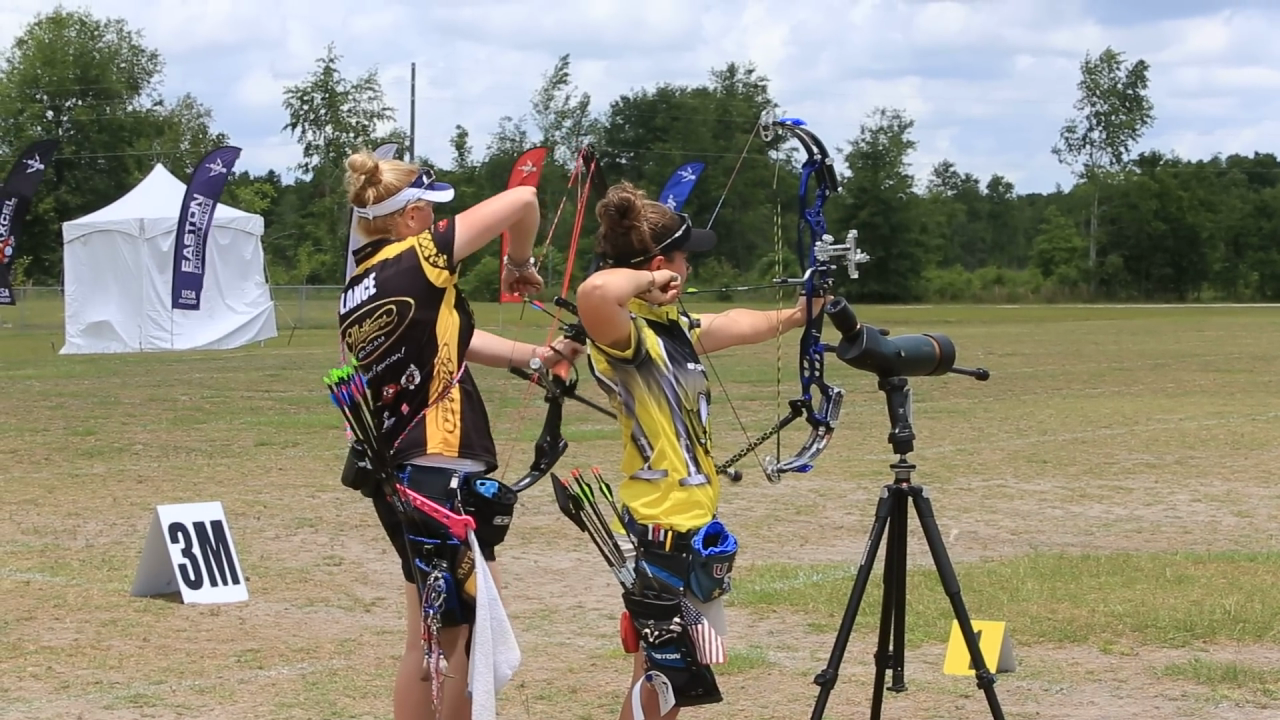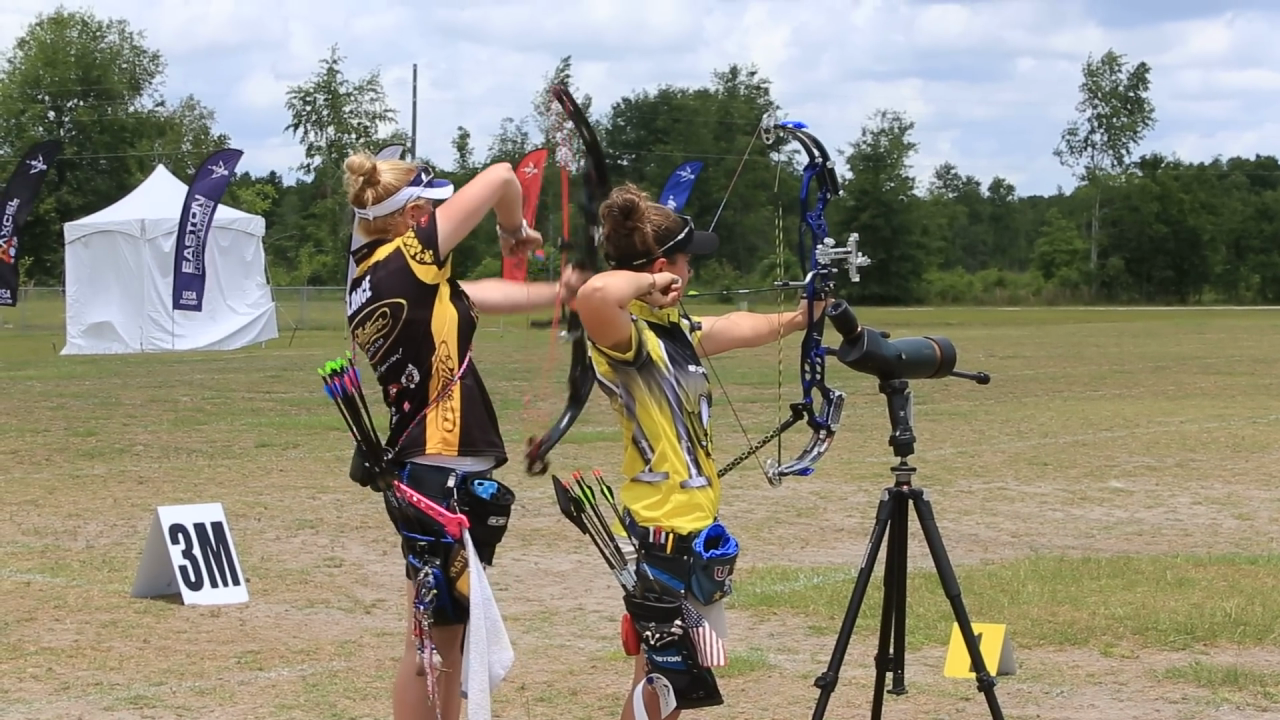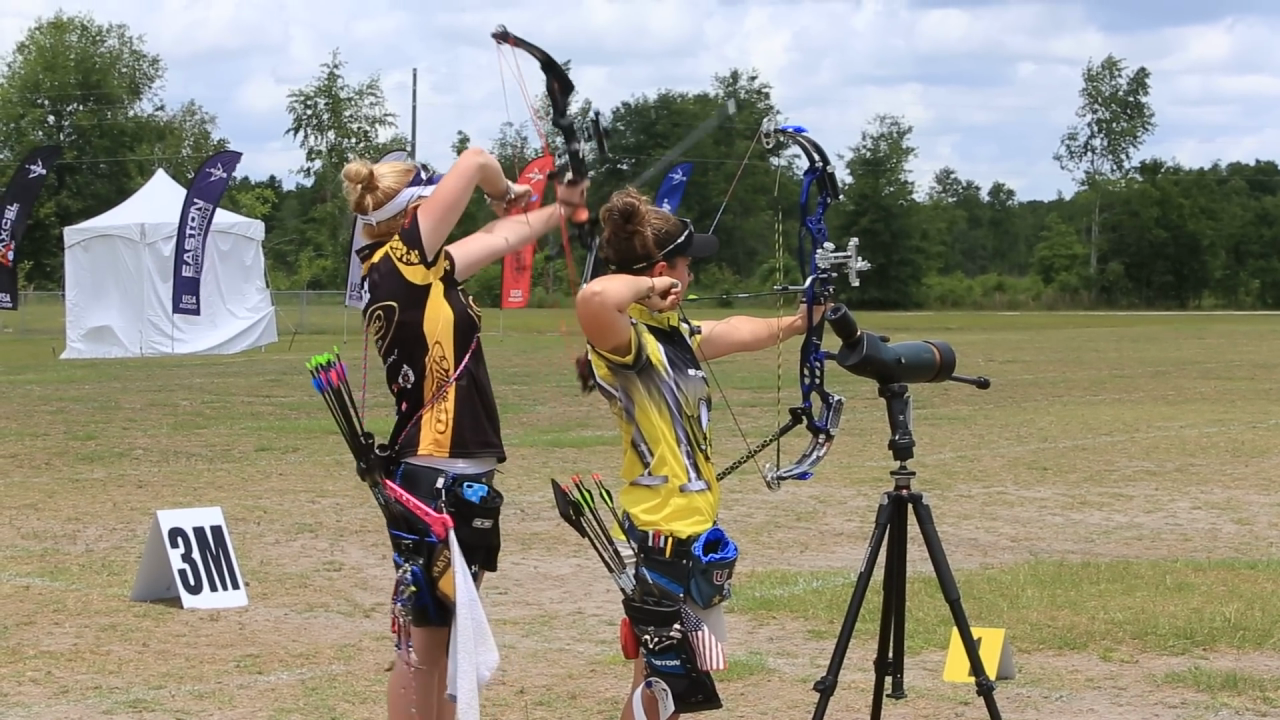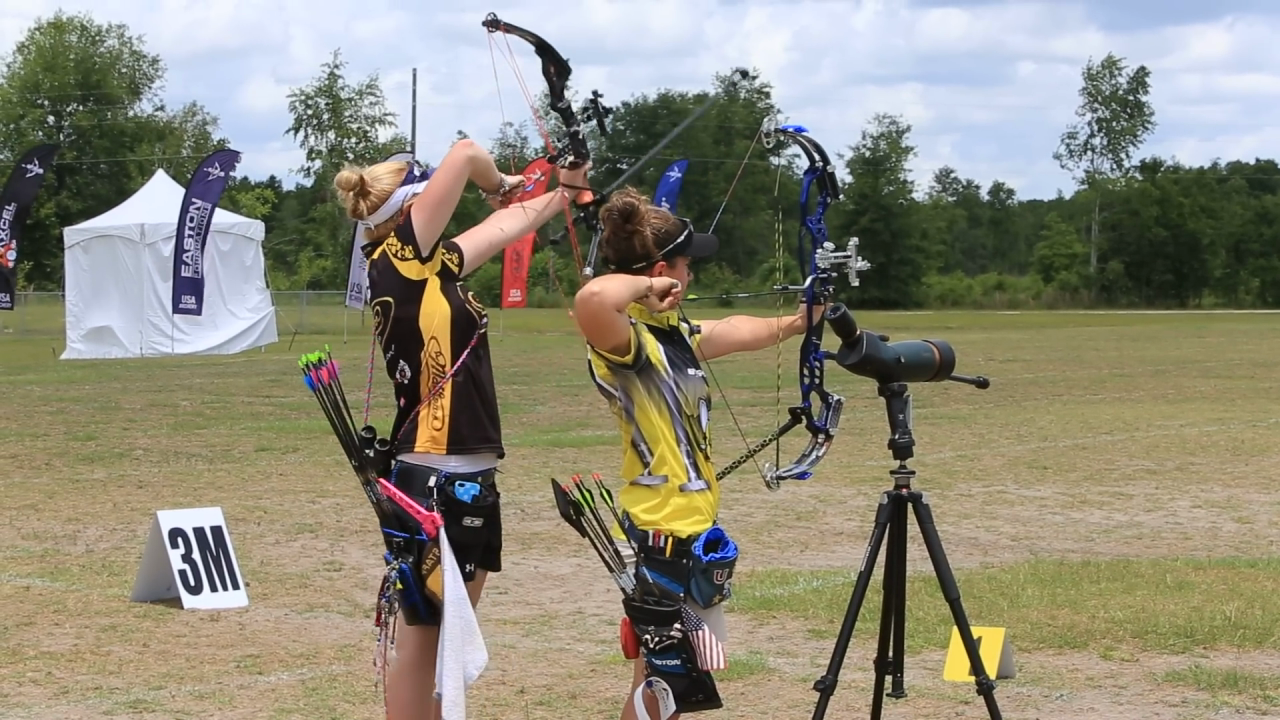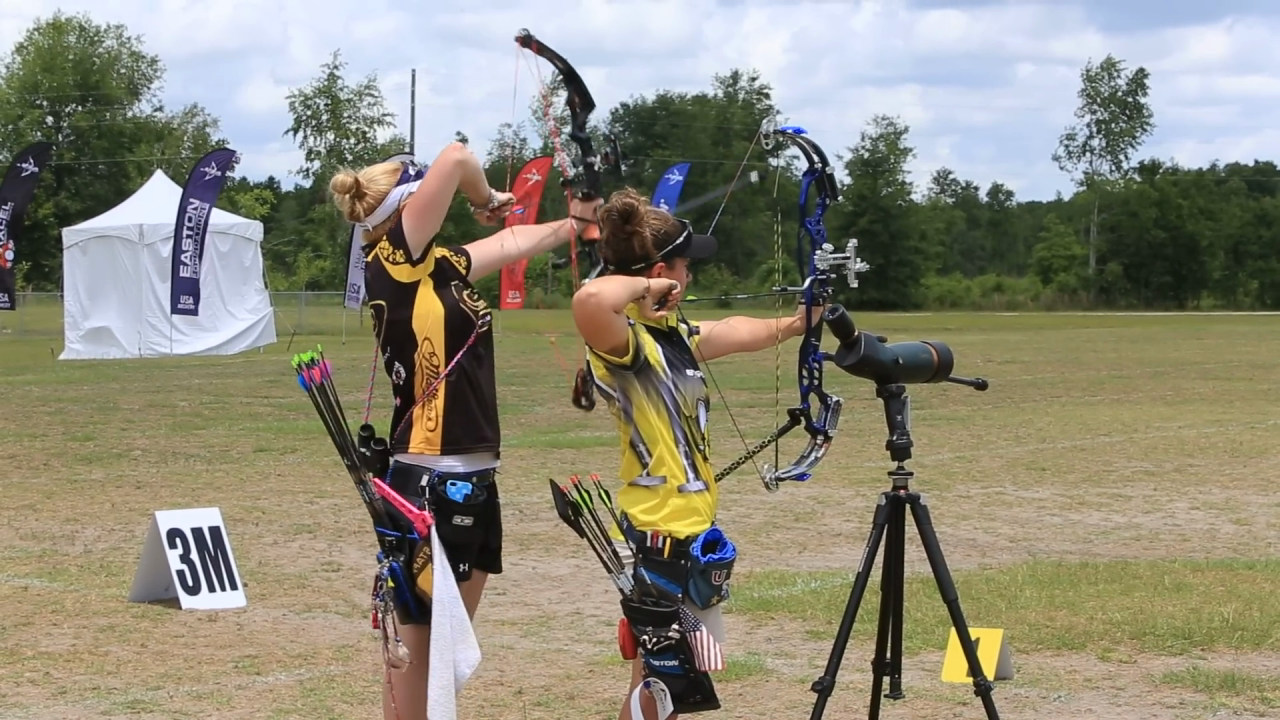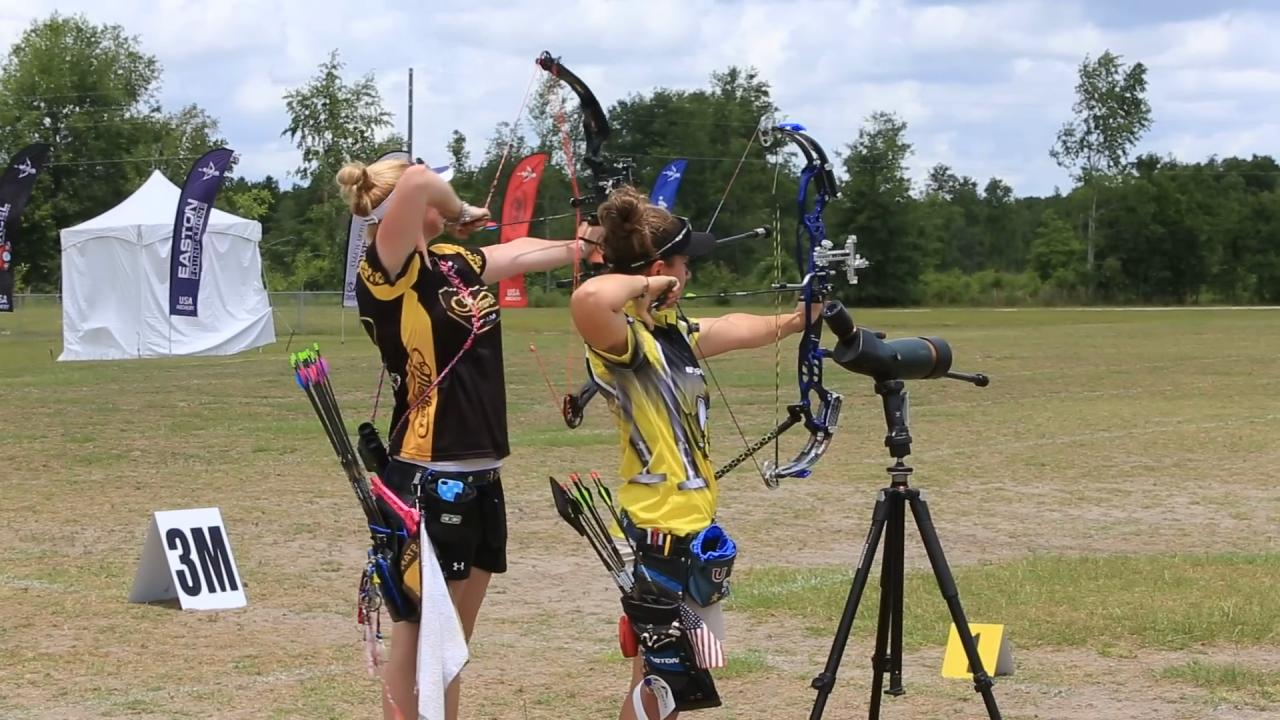
dt=0.3s
person 1, frame 1
left shoulder: (359, 290)
right shoulder: (414, 262)
right elbow: (522, 199)
left wrist: (537, 354)
right wrist: (520, 263)
left hip: (403, 474)
right hip: (435, 478)
left knee: (479, 620)
right knee: (433, 641)
person 1, frame 2
left shoulder: (375, 280)
right shoulder: (403, 262)
left elbow: (477, 293)
right elbow: (499, 177)
left wrist: (554, 292)
right wrist: (516, 232)
left hip: (431, 473)
right hip: (440, 478)
left knee: (450, 635)
right knee: (430, 641)
person 1, frame 3
left shoulder: (411, 272)
right shoulder: (397, 264)
left elbow: (491, 240)
right elbow: (473, 162)
left wrist: (558, 210)
right wrist: (506, 193)
left hip: (455, 477)
right hip: (436, 480)
left knee: (446, 637)
right knee: (424, 643)
person 1, frame 4
left shoulder: (430, 264)
right shoulder: (397, 260)
left elbow: (503, 228)
right elbow: (465, 154)
left wrist: (561, 195)
right wrist: (498, 184)
left hip: (468, 476)
right hip: (435, 481)
left knee: (450, 637)
right knee: (420, 640)
person 1, frame 5
left shoulder: (438, 265)
right shoulder: (394, 261)
left elbow: (508, 244)
right elbow: (453, 158)
left wrist: (571, 224)
right wrist: (487, 198)
left hip: (471, 478)
right hip: (431, 482)
right knee: (418, 643)
person 1, frame 6
left shoulder: (454, 263)
right shoulder: (388, 272)
left elbow: (519, 252)
right elbow: (413, 182)
left wrist: (578, 246)
right wrist: (461, 212)
left hip: (479, 479)
right hip: (429, 482)
right knee: (417, 642)
person 2, frame 1
left shoulder: (672, 325)
right shoulder: (624, 334)
left elbow: (732, 325)
right elbow: (594, 291)
left wrist: (793, 316)
right wrist: (646, 281)
left hip: (690, 529)
right hip: (661, 535)
person 2, frame 2
left shoulder: (673, 328)
right shoulder: (625, 335)
left elbow: (734, 327)
right elbow: (593, 294)
left wrist: (793, 319)
right wrist: (647, 283)
left hip: (691, 530)
right hip: (662, 536)
person 2, frame 3
left shoulder: (673, 332)
right shoulder: (625, 340)
left elbow: (734, 332)
right elbow: (592, 297)
left wrist: (793, 325)
right wrist: (645, 287)
left hip: (691, 534)
right hip: (661, 539)
person 2, frame 4
left shoulder: (672, 331)
right shoulder: (626, 339)
left elbow: (734, 331)
right elbow: (591, 297)
left wrist: (792, 324)
right wrist: (644, 287)
left hip: (690, 533)
right hip: (661, 539)
person 2, frame 5
left shoulder: (672, 332)
right shoulder: (624, 340)
left elbow: (733, 331)
right elbow: (589, 299)
left wrist: (792, 326)
right wrist: (642, 286)
left hip: (689, 535)
right hip: (658, 540)
person 2, frame 6
left shoulder: (672, 328)
right shoulder: (625, 338)
left elbow: (732, 328)
right elbow: (588, 297)
left wrist: (789, 321)
right wrist: (642, 286)
left hip: (689, 530)
right hip: (658, 537)
